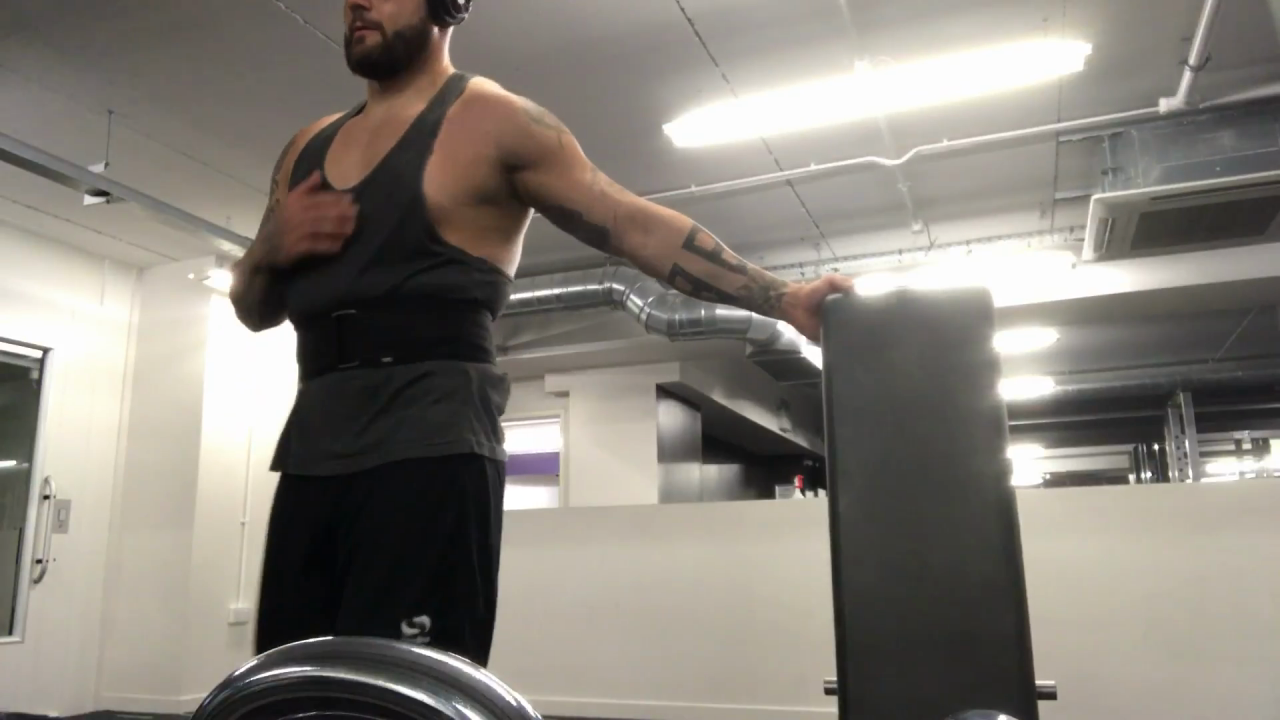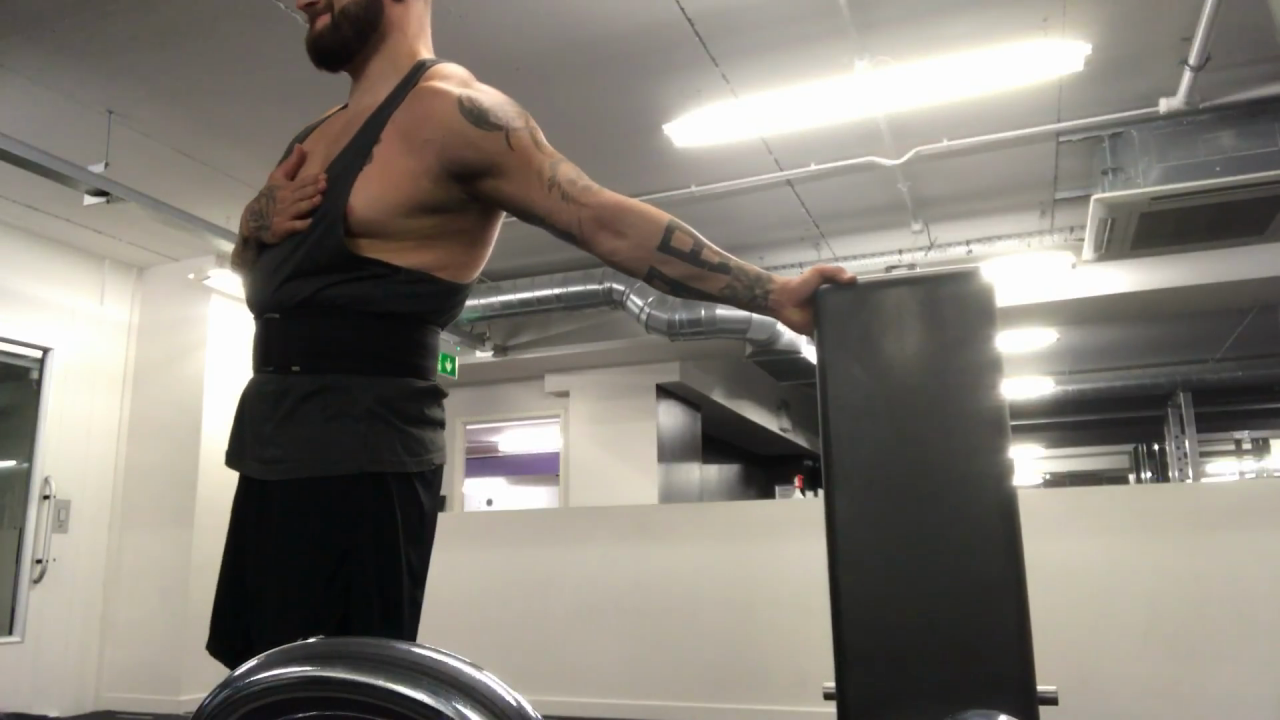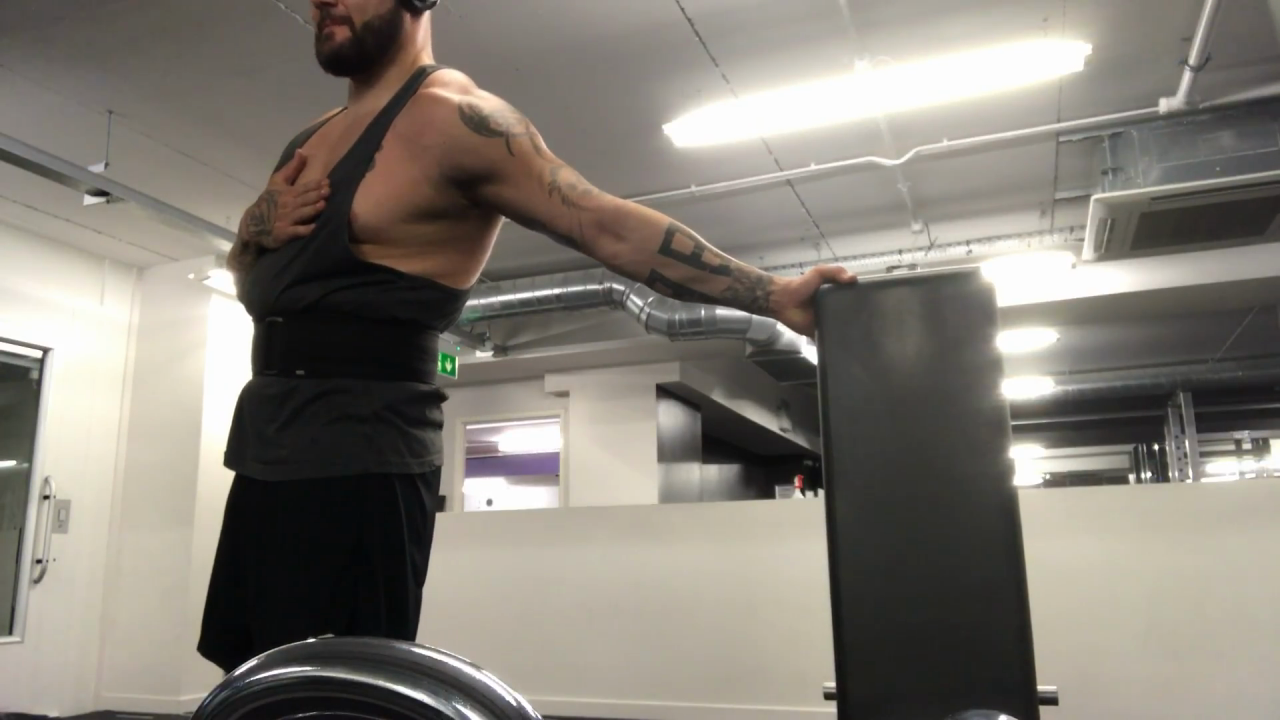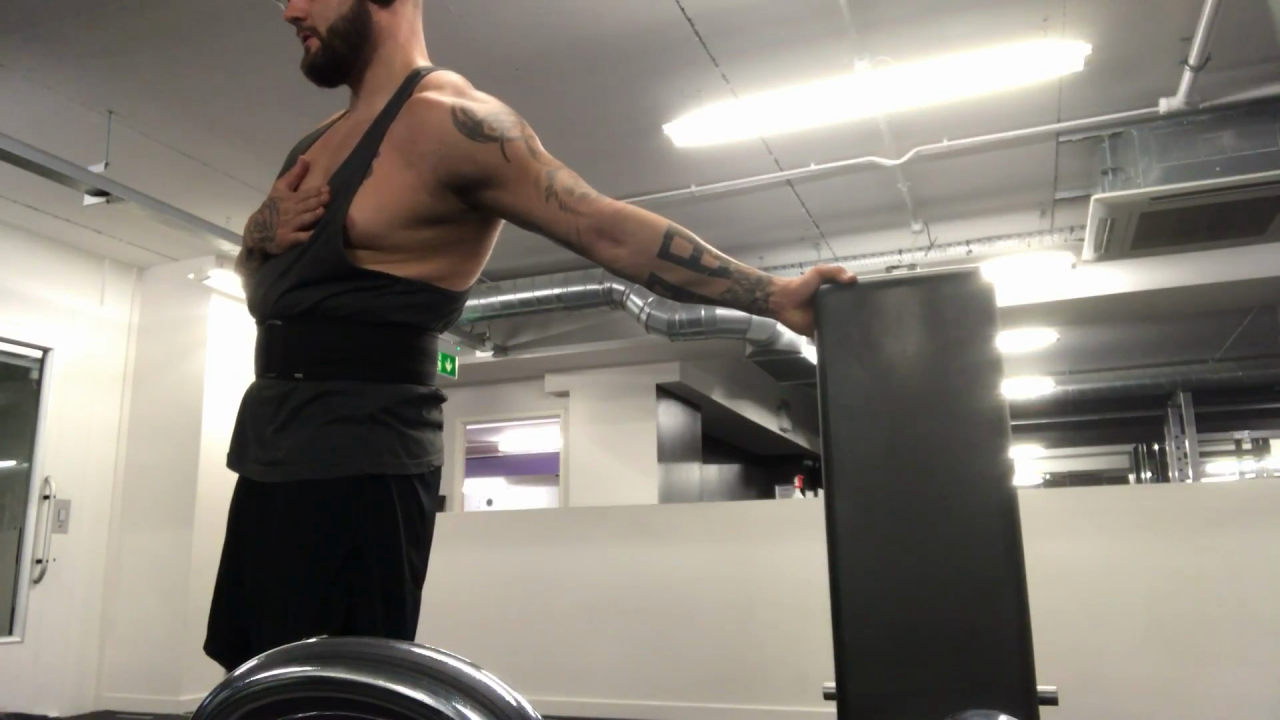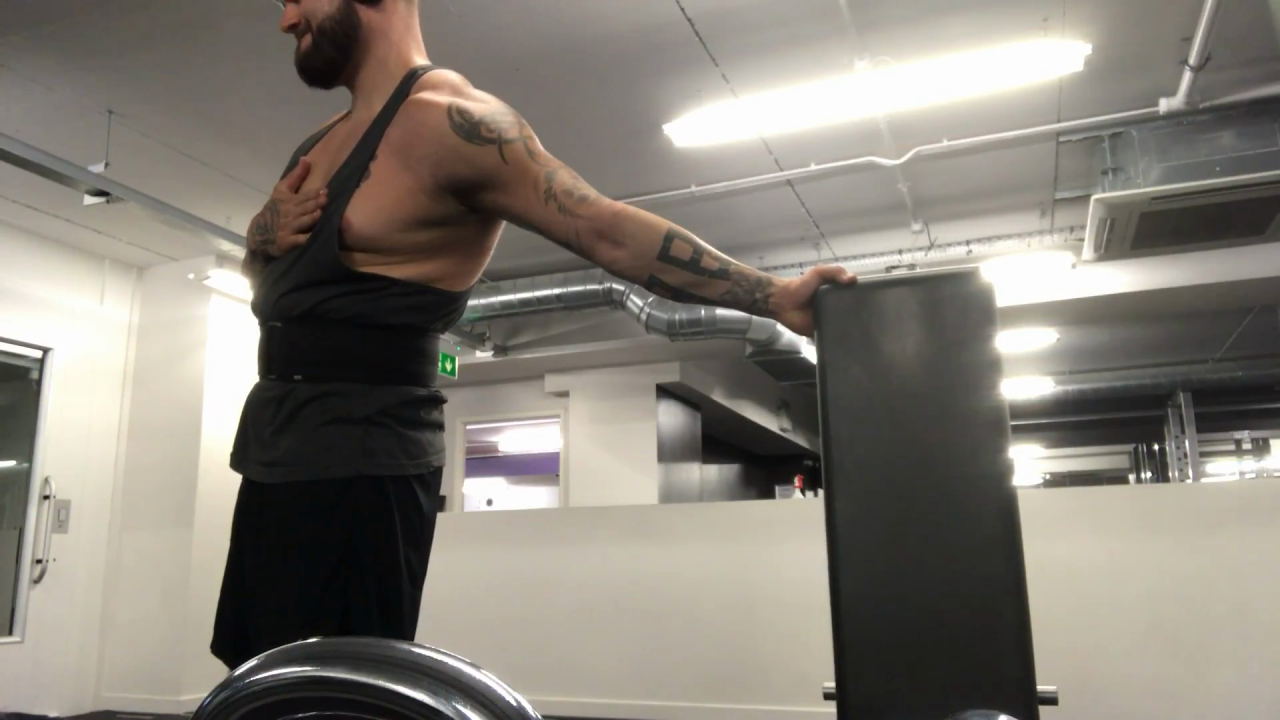
dt=1s
person 1, frame 1
left shoulder: (491, 121)
right shoulder: (308, 147)
left elbow: (635, 225)
right elbow: (256, 304)
left wrist: (782, 298)
right wrist: (271, 247)
left hip: (432, 447)
right hip: (316, 446)
person 1, frame 2
left shoulder: (451, 113)
right shoulder: (320, 136)
left elbow: (607, 223)
right elbow: (261, 282)
left wrist: (770, 293)
right wrist: (254, 221)
left hip: (356, 463)
right hip: (274, 456)
person 1, frame 3
left shoulder: (451, 120)
right shoulder: (314, 139)
left elbow: (610, 227)
right elbow: (251, 282)
left wrist: (773, 294)
right wrist: (255, 227)
left hip: (358, 464)
right hip: (267, 455)
person 1, frame 4
left shoulder: (449, 123)
right shoulder: (324, 139)
left elbow: (607, 228)
right elbow: (258, 279)
left wrist: (774, 295)
right wrist: (261, 231)
left hip: (356, 467)
right hip: (272, 457)
person 1, frame 5
left shoulder: (449, 123)
right shoulder: (328, 139)
left elbow: (607, 230)
right elbow: (264, 271)
left wrist: (774, 296)
right wrist: (264, 233)
left hip: (356, 467)
right hip: (276, 456)
